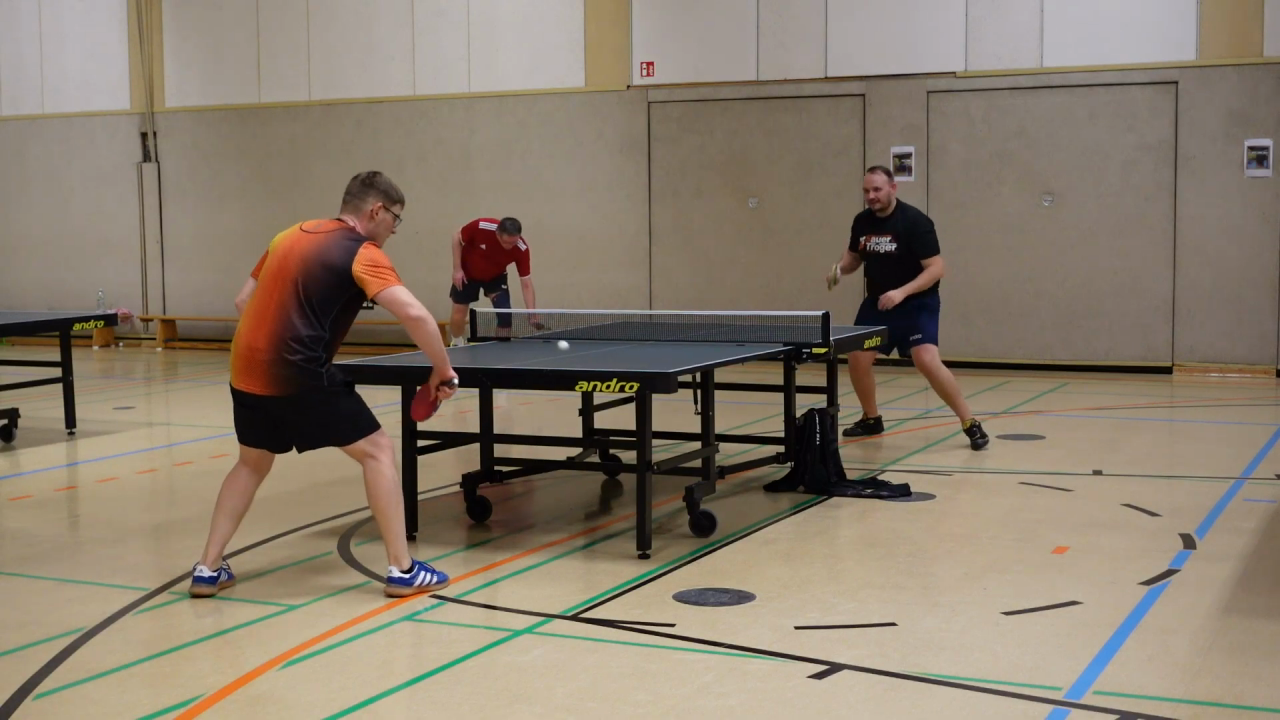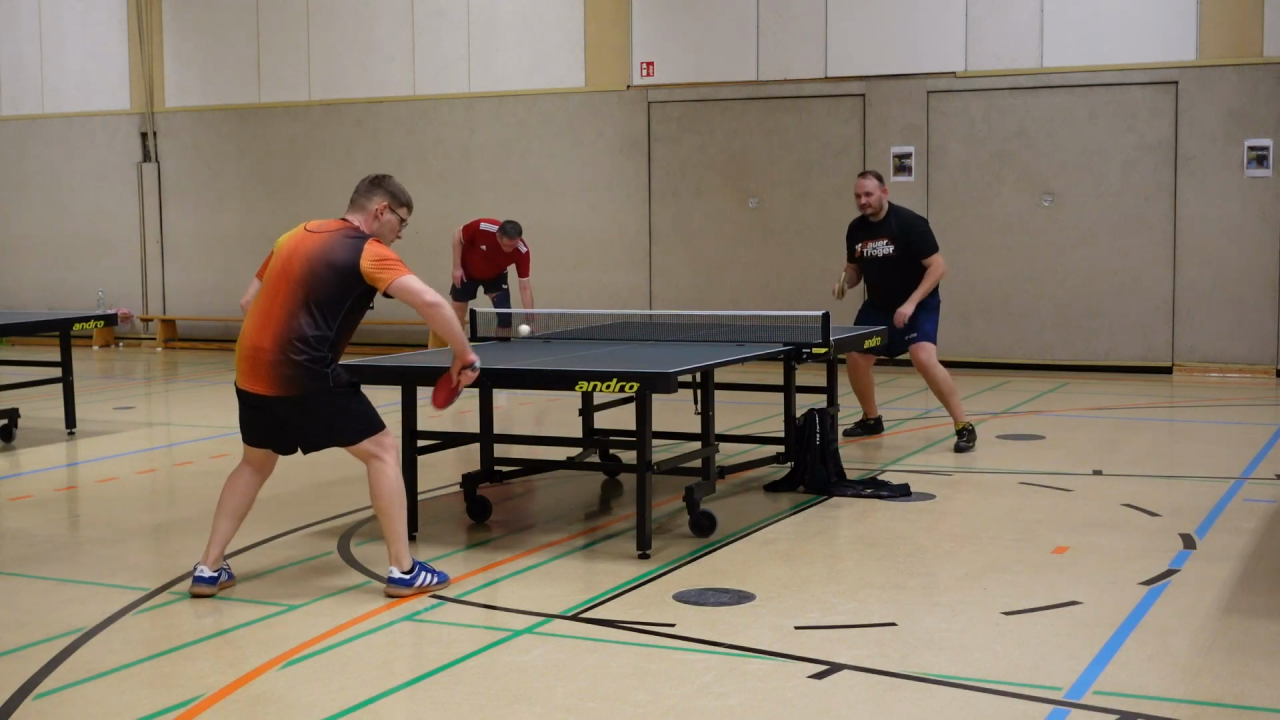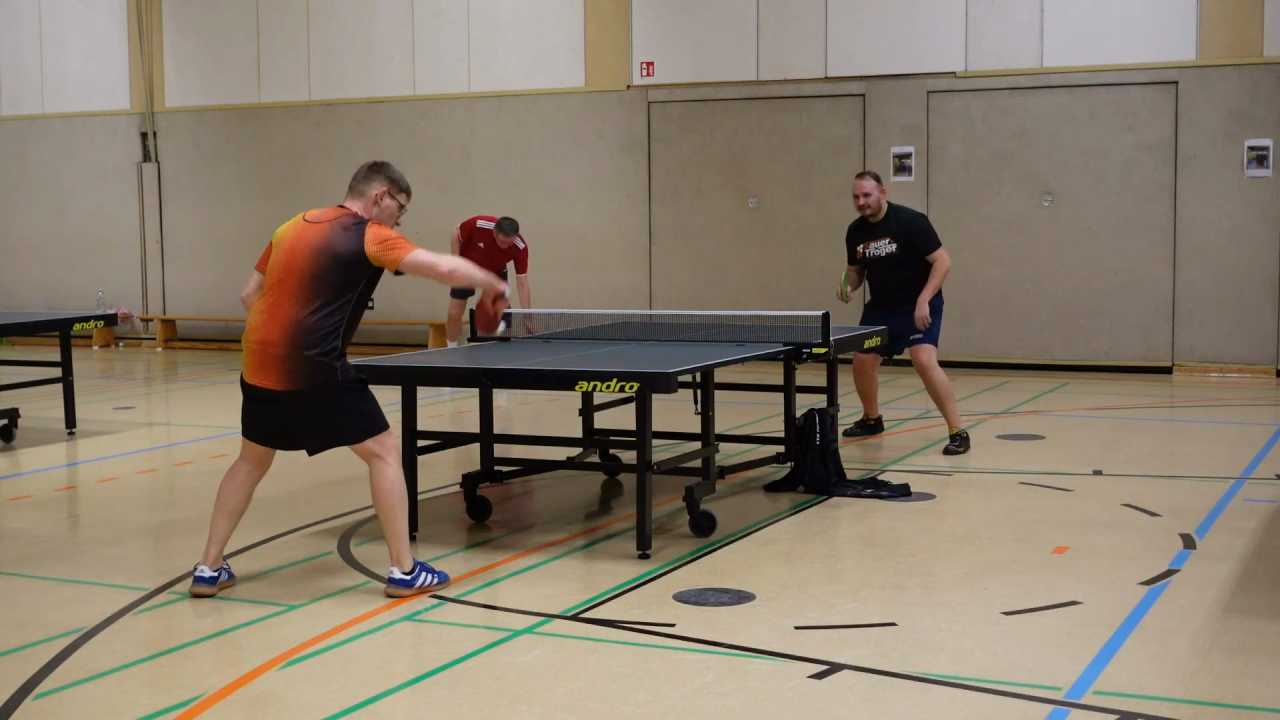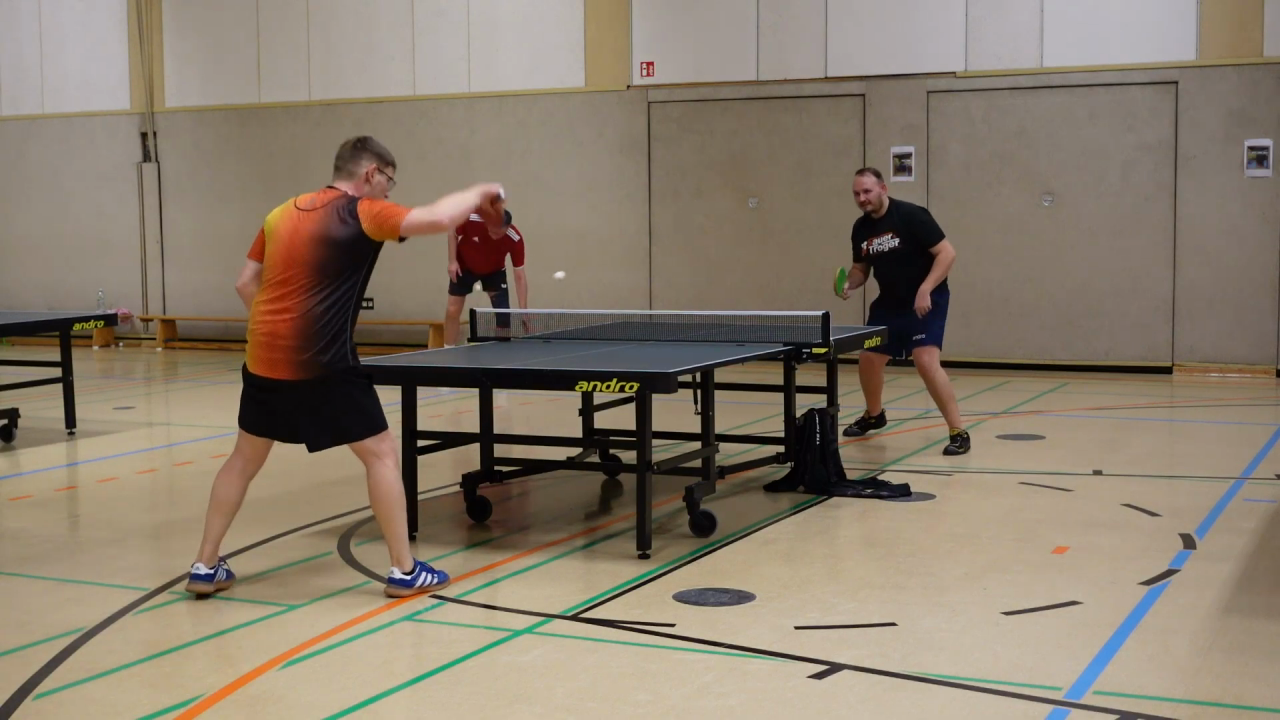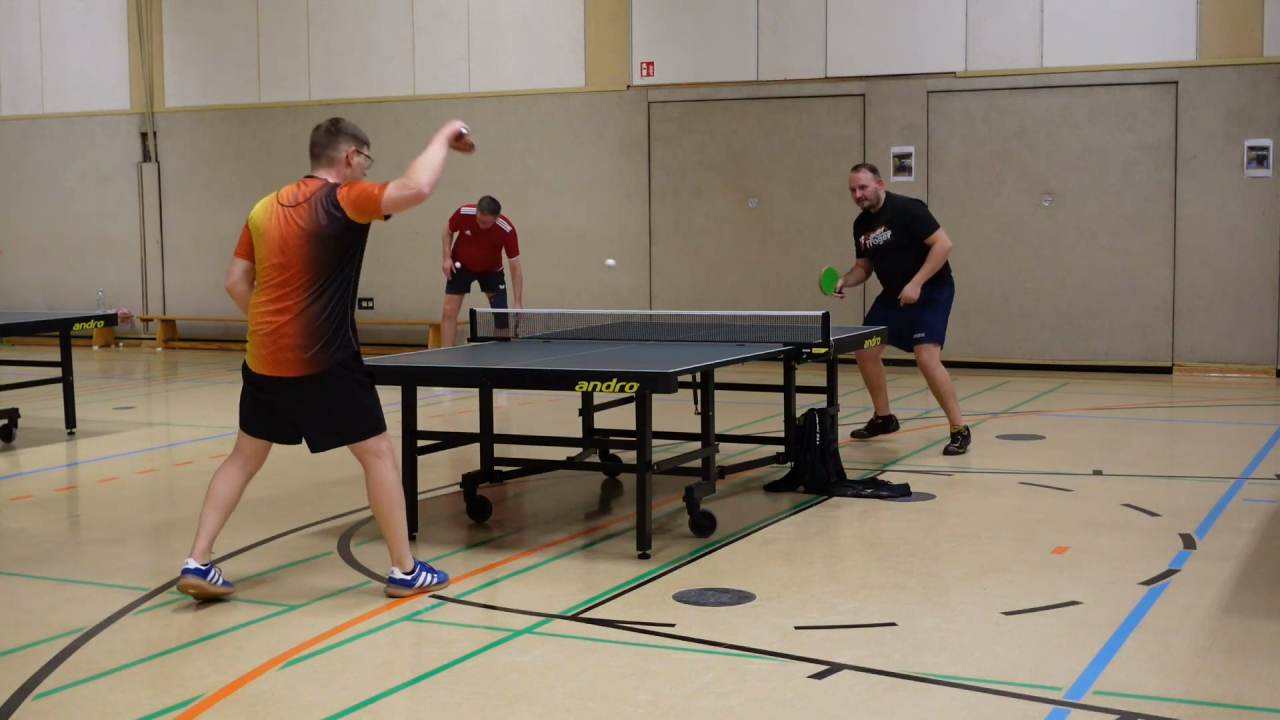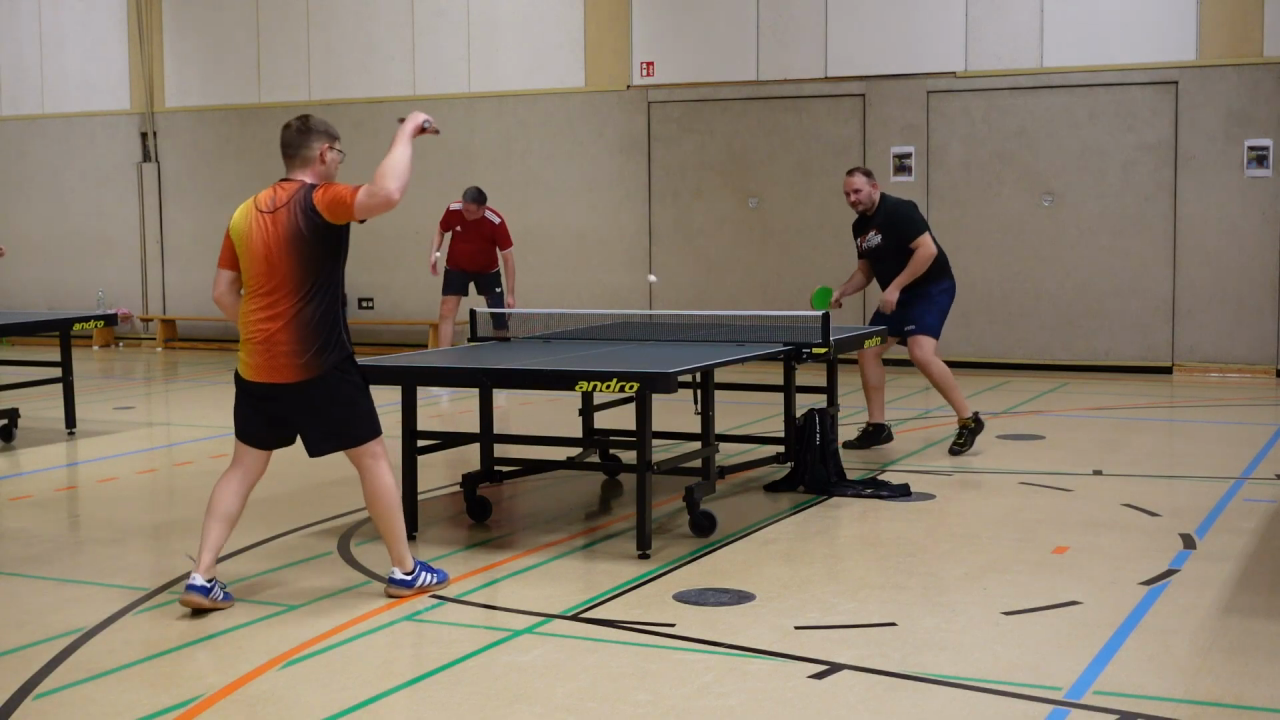
dt=0.1s
person 1, frame 1
left shoulder: (289, 235)
right shoulder: (361, 252)
left elbow: (245, 300)
right elbow: (413, 313)
right wrist: (441, 367)
left hip: (247, 372)
right hip: (301, 375)
left knee: (251, 465)
right knee: (378, 452)
left ankle: (207, 568)
right ankle: (402, 569)
person 1, frame 2
left shoulder: (295, 236)
right shoulder: (367, 252)
left elbow: (250, 300)
right elbow: (429, 301)
right wrist: (463, 353)
left hip: (252, 372)
right hip: (305, 376)
left knee: (254, 465)
right knee: (382, 452)
left ankle: (208, 569)
right ankle: (402, 570)
person 1, frame 3
left shoulder: (292, 226)
right shoulder: (369, 236)
left elbow: (250, 294)
right elbow: (440, 268)
right wrist: (489, 280)
left hip: (258, 367)
right hip: (315, 371)
left knee: (251, 461)
right knee: (384, 453)
left ankle: (208, 568)
right ankle: (403, 571)
person 1, frame 4
left shoulder: (283, 212)
right shoulder: (361, 214)
left elbow: (246, 285)
right elbow: (437, 218)
right wrist: (480, 192)
left hip: (263, 361)
right hip: (321, 365)
left knee: (245, 457)
right knee: (381, 454)
left ankle: (205, 566)
right ankle: (404, 570)
person 1, frame 5
left shoulder: (265, 207)
right shoulder: (344, 200)
left elbow: (236, 282)
right elbow: (417, 188)
right wrist: (444, 135)
left hip: (264, 359)
right hip: (323, 360)
left knee: (244, 459)
right knee: (379, 453)
left ankle: (199, 563)
right ankle: (404, 570)
person 1, frame 6
left shoulder: (246, 213)
right shoulder: (319, 199)
left elbow: (223, 292)
right elbow: (387, 194)
right wrist: (408, 129)
left hip: (257, 367)
right hip: (319, 365)
left knee: (244, 467)
right knee: (373, 459)
left ankle: (201, 578)
right ankle: (405, 572)
person 2, frame 1
left shoulder: (916, 222)
right shoulder: (863, 221)
left elbow: (936, 269)
right elbow: (854, 258)
left wrist: (902, 292)
right wrist: (839, 268)
left hip: (916, 304)
right hip: (877, 305)
left knee: (927, 362)
right knee: (857, 360)
left ankle: (970, 424)
right ankle: (871, 419)
person 2, frame 2
left shoulder: (910, 223)
right shoulder: (855, 230)
left elbow: (937, 267)
right elbow: (854, 268)
left wrist: (912, 303)
right wrist: (845, 283)
left hip: (918, 307)
right hip: (877, 307)
left knee: (924, 359)
right knee: (856, 362)
left ankle: (964, 427)
right ankle: (871, 419)
person 2, frame 3
left shoulder: (910, 221)
right shoulder: (855, 231)
left elbow: (942, 262)
right elbow: (855, 271)
left wrist: (923, 300)
right wrist: (847, 286)
left hip: (919, 305)
right hip: (881, 307)
left knee: (924, 361)
right knee: (862, 362)
left ankle: (958, 432)
right ankle: (872, 419)
person 2, frame 4
left shoulder: (912, 216)
right shoulder: (860, 229)
left elbow: (947, 253)
right elbow: (861, 270)
left wrist: (925, 291)
right wrist: (849, 284)
left hip: (927, 299)
right hip: (891, 302)
left knee: (926, 362)
right knee: (869, 358)
left ankle: (958, 433)
right ankle: (873, 414)
person 2, frame 5
left shoulder: (907, 209)
right shoulder: (861, 224)
left elbow: (943, 244)
right elbow: (864, 266)
left wrist: (916, 283)
right wrist: (844, 281)
left hip: (930, 292)
right hip: (894, 296)
left knee: (927, 359)
right knee: (866, 352)
left ankle: (959, 430)
right ankle: (883, 417)
person 2, frame 6
left shoulder: (899, 211)
right shoulder: (860, 225)
left elbow: (928, 250)
right elbow: (866, 271)
left wrist: (895, 286)
right wrist: (841, 292)
left hip: (931, 288)
right hip: (898, 295)
left knee: (921, 353)
right knee: (868, 352)
left ankle: (967, 420)
right ankle: (877, 428)
